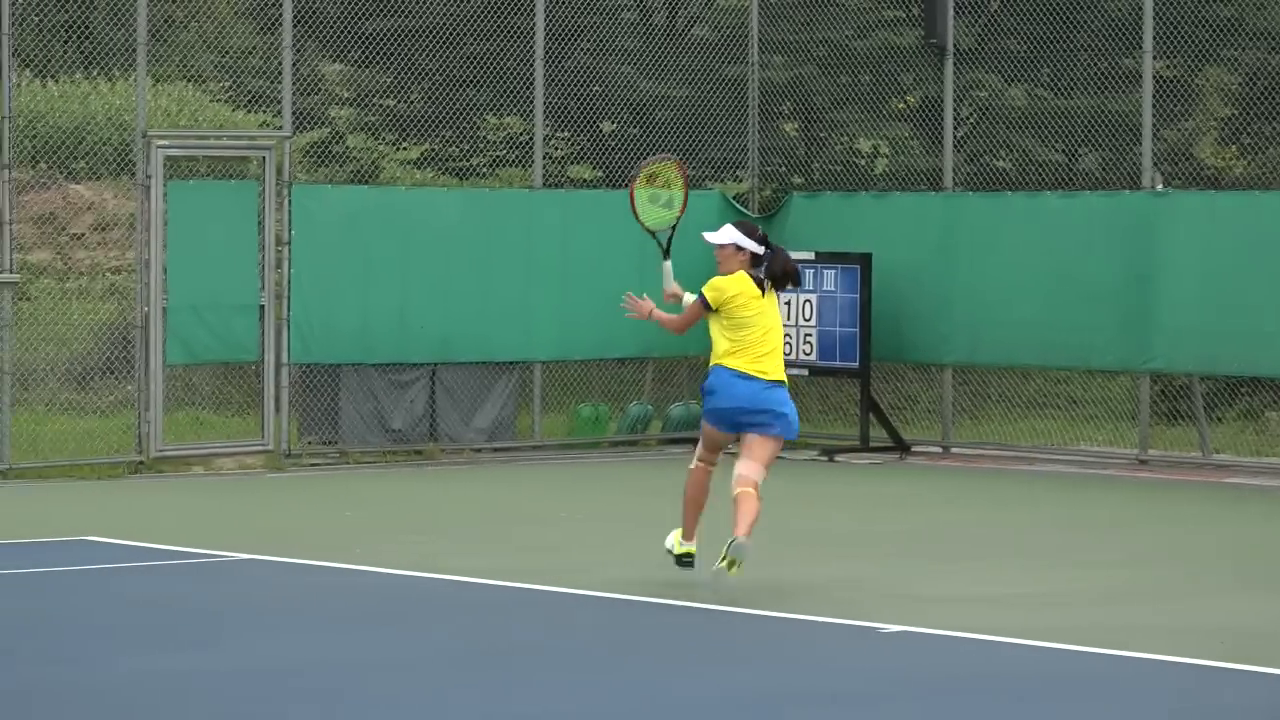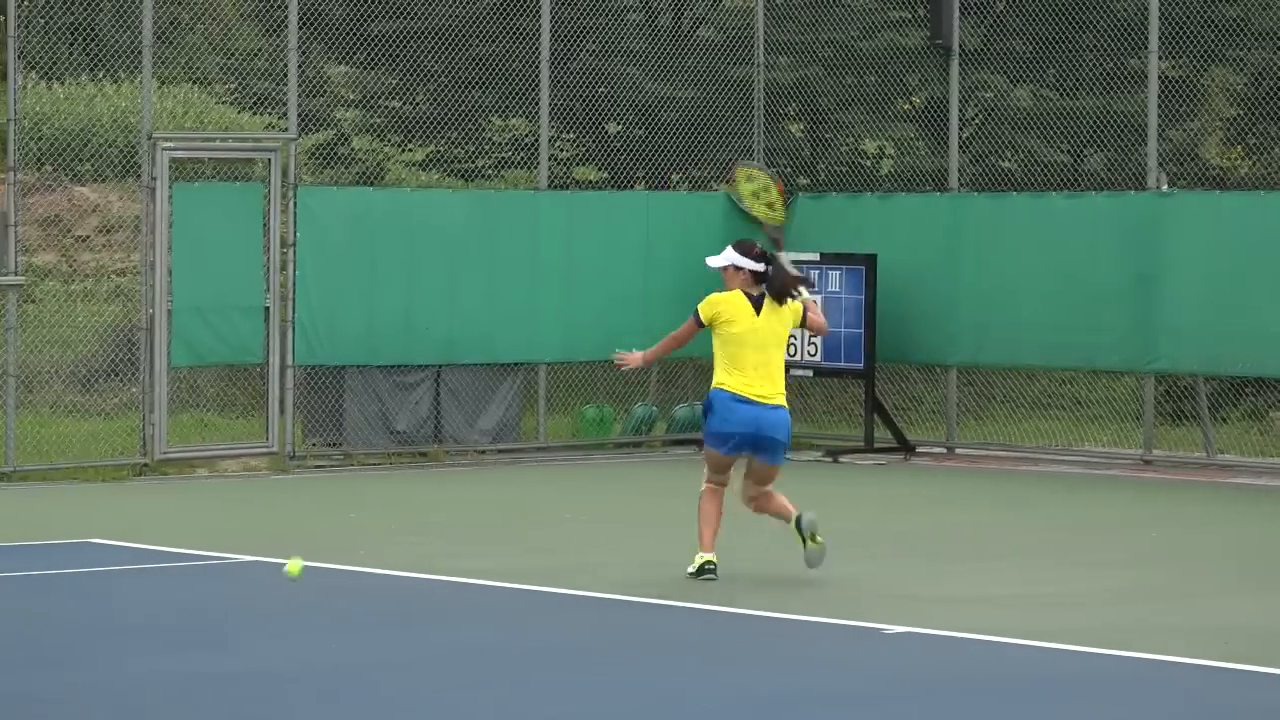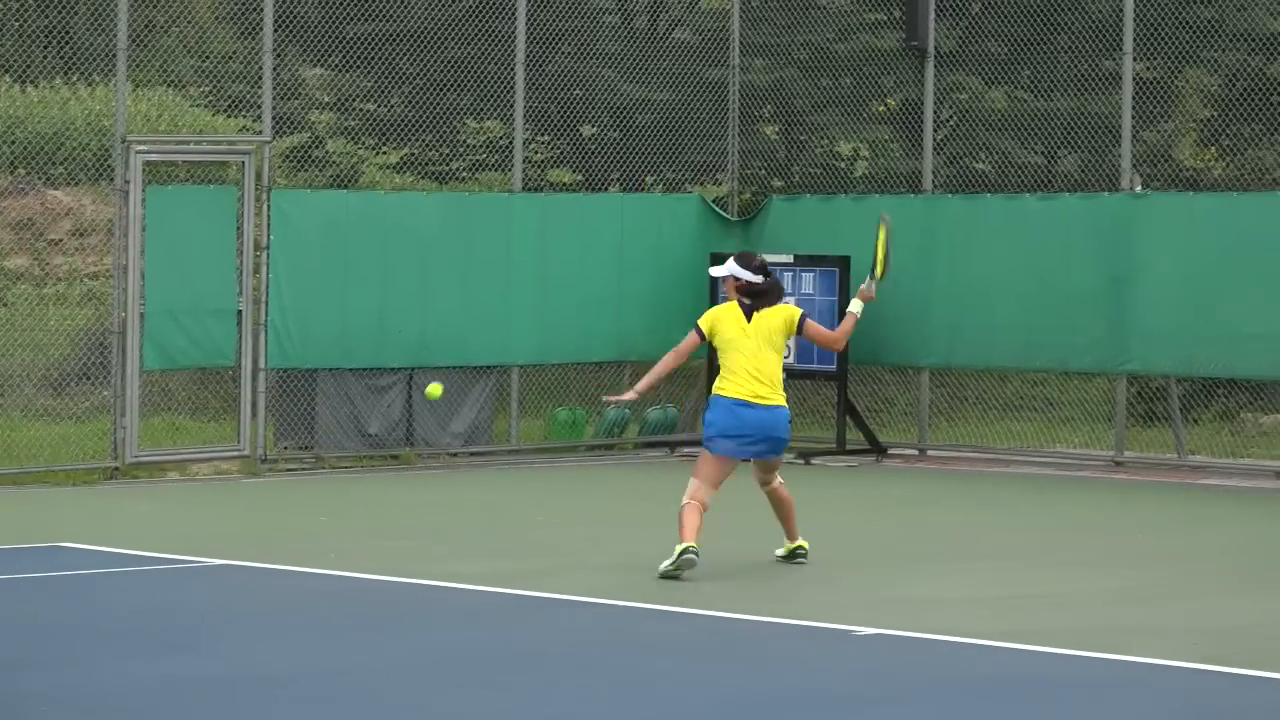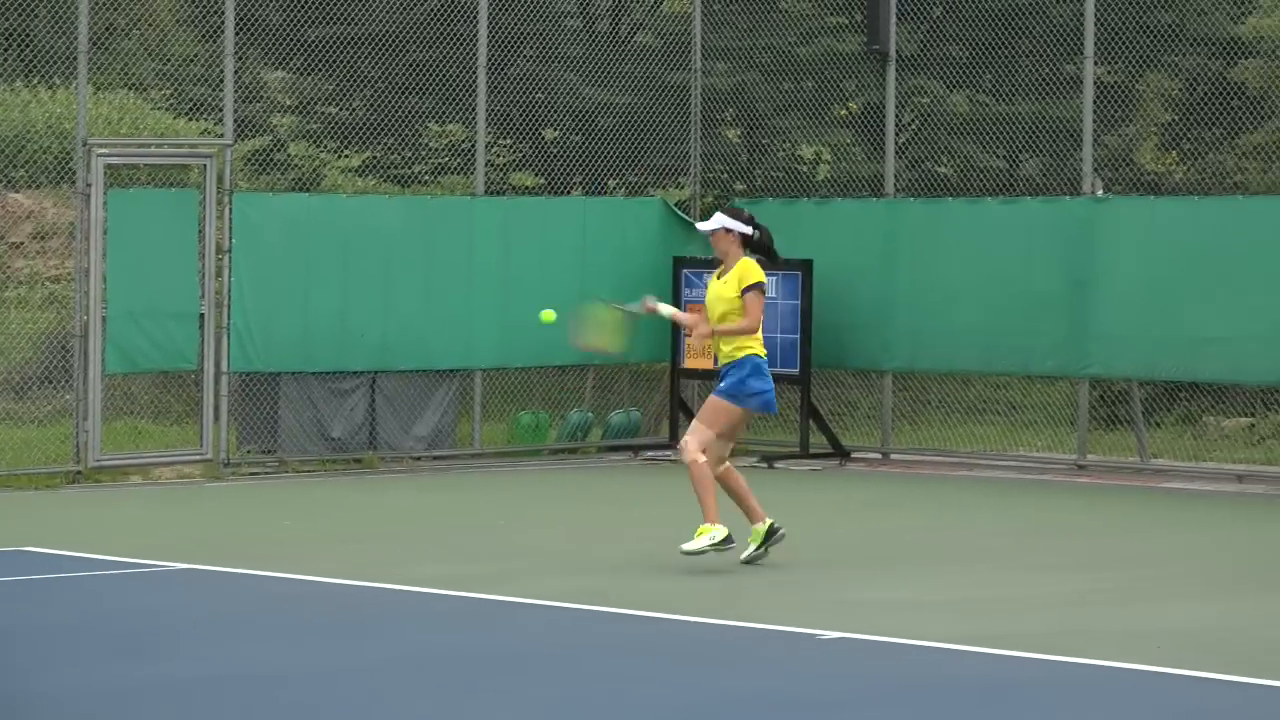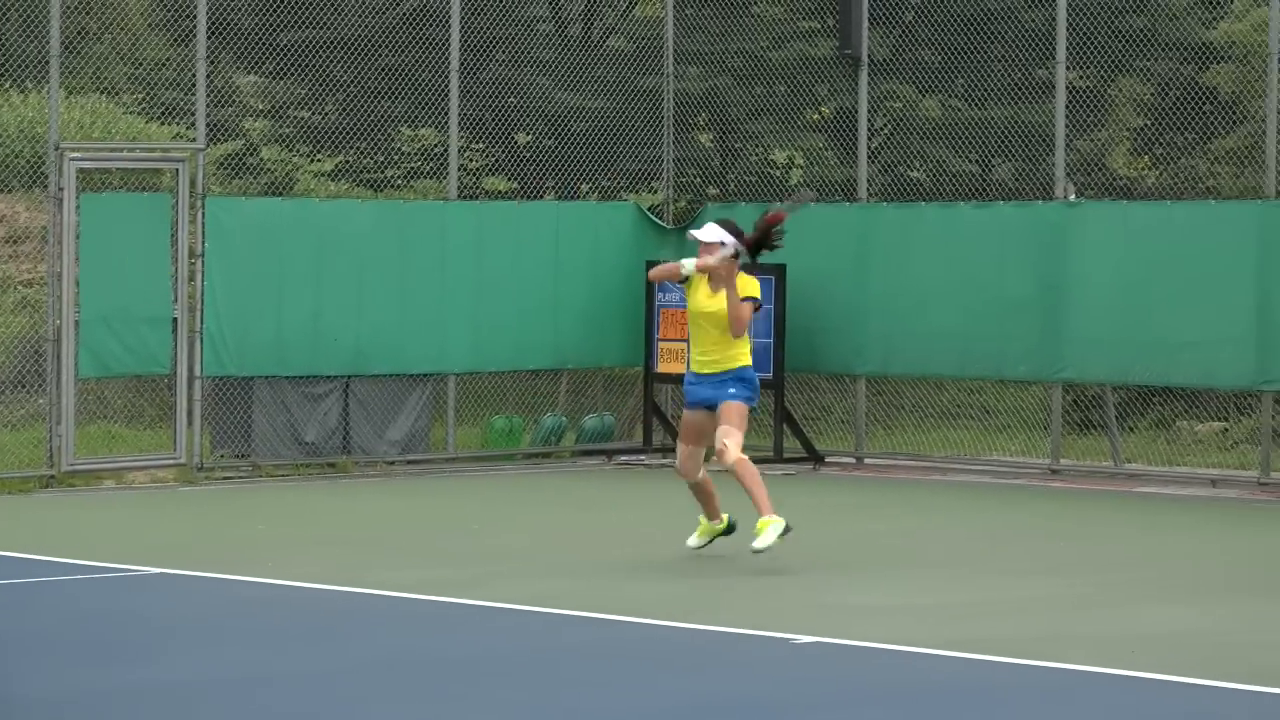
dt=0.2s
person 1, frame 1
left shoulder: (721, 285)
right shoulder: (767, 288)
left elbow: (679, 325)
left wrist: (650, 311)
right wrist: (686, 297)
left hip: (730, 390)
right hip: (773, 399)
left knee: (704, 460)
right knee: (746, 487)
left ankle: (686, 544)
right ankle: (739, 538)
person 1, frame 2
left shoulder: (718, 302)
right shoulder: (785, 306)
left elbow: (677, 340)
right elbow: (821, 328)
left wrist: (642, 359)
right wrist: (803, 292)
left hip: (729, 409)
right hip: (773, 418)
left knee: (714, 484)
right knee: (757, 496)
left ankle: (706, 558)
right ankle: (798, 520)
person 1, frame 3
left shoulder: (716, 315)
right shoulder: (785, 314)
left elbow: (676, 357)
right elbow: (836, 342)
left wrist: (636, 391)
right wrist: (856, 305)
left hip: (731, 413)
right hip: (774, 418)
left knee: (695, 496)
right knee: (767, 480)
left ankle: (686, 548)
right ankle: (796, 544)
person 1, frame 4
left shoulder: (749, 272)
right shoulder: (719, 274)
left elbow: (752, 325)
right elbow: (701, 323)
left wrist: (712, 330)
right wrist: (663, 309)
left hip: (744, 372)
right hip: (736, 375)
left knee: (691, 448)
right knee: (715, 462)
left ankle: (713, 529)
right ankle: (762, 527)
person 1, frame 5
left shoulder: (748, 285)
right shoulder: (695, 273)
left elbow: (738, 330)
right elbow: (654, 276)
left wrist: (730, 285)
right wrist: (690, 265)
left hip: (734, 377)
right hip: (699, 379)
left knee: (727, 450)
right knee: (686, 466)
left ankle: (772, 520)
right ankle: (716, 521)
